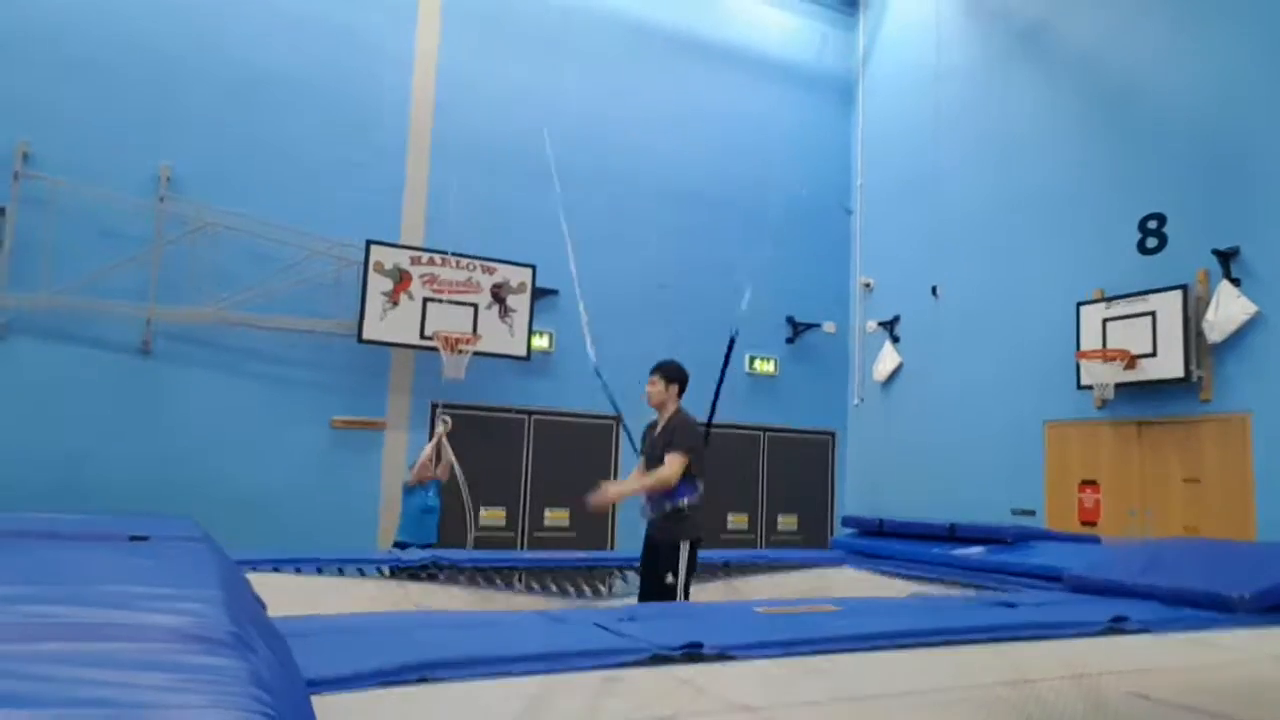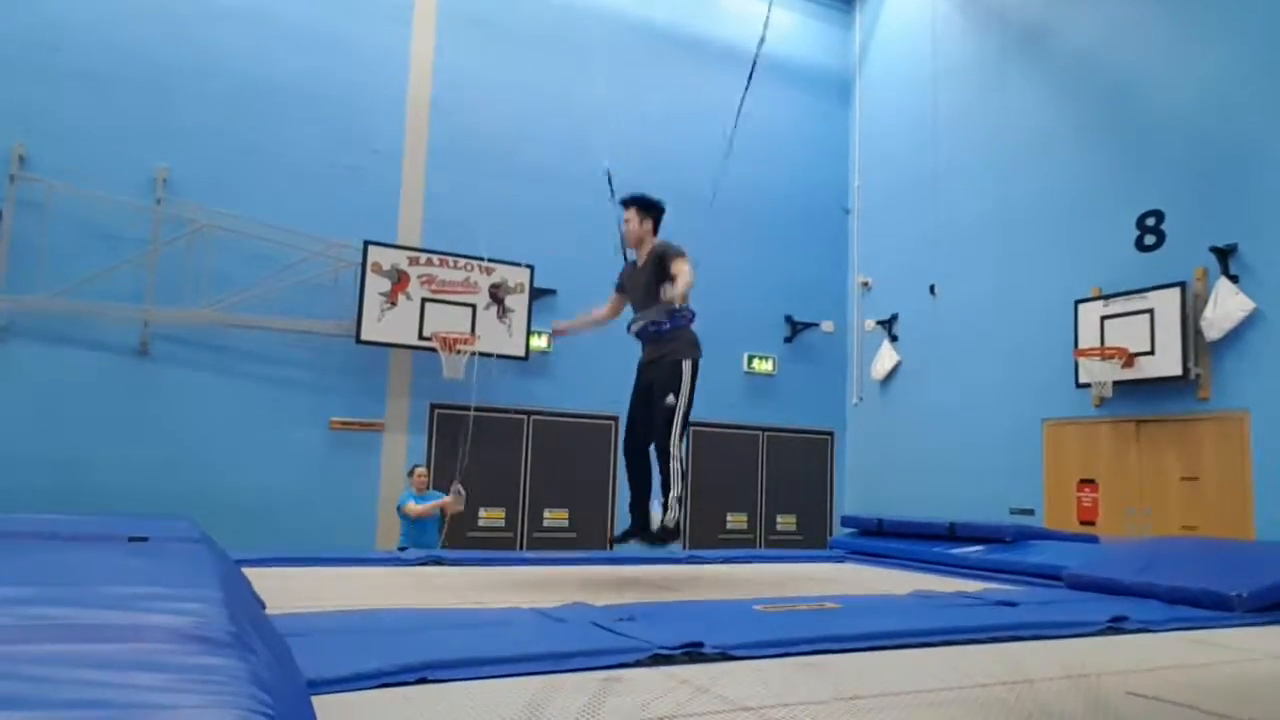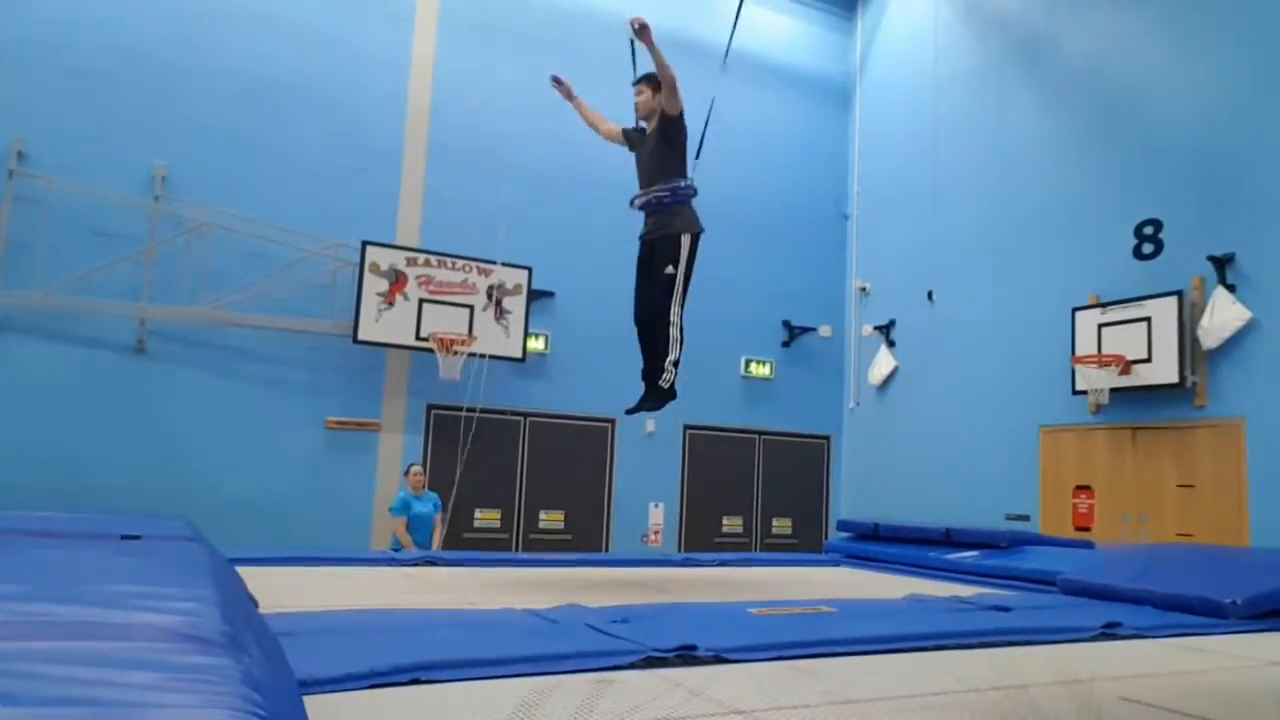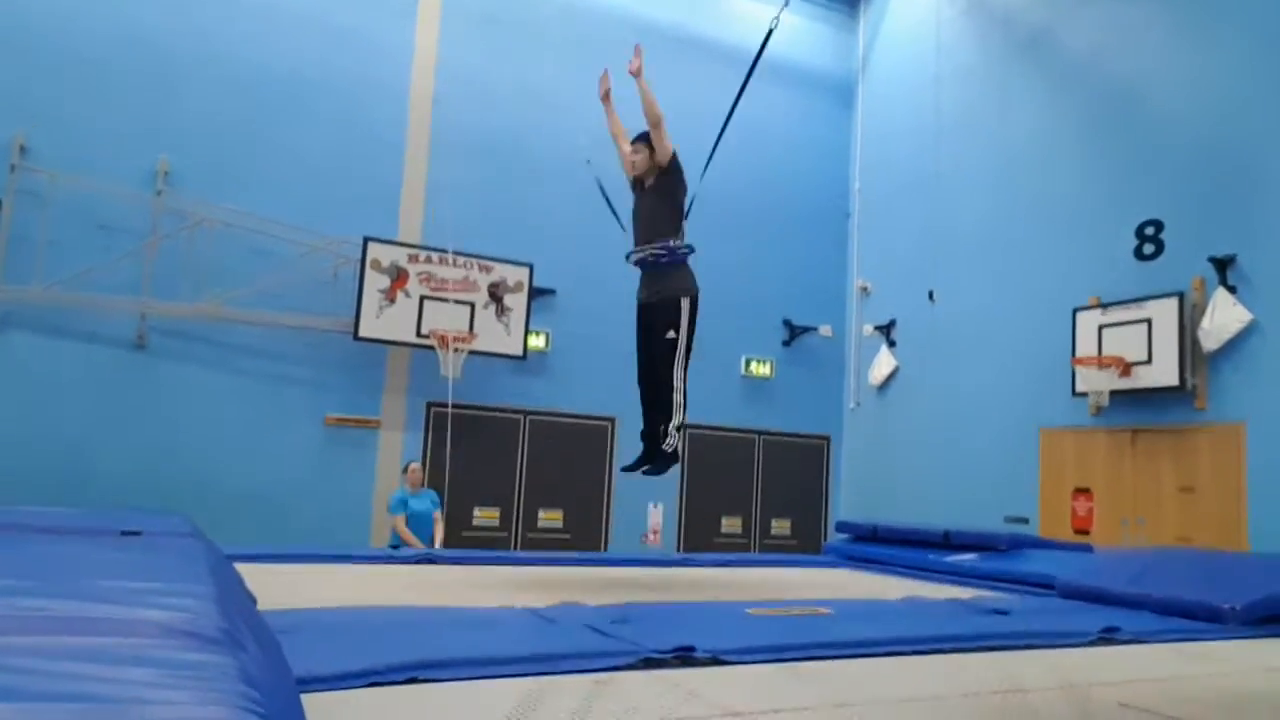
dt=1s
person 1, frame 1
left shoulder: (685, 427)
right shoulder: (651, 430)
left elbow: (671, 474)
right elbow: (641, 473)
left wrist: (619, 490)
right wrist: (615, 489)
left hip: (679, 528)
right hip: (658, 526)
left knee: (674, 600)
right knee: (648, 599)
person 1, frame 2
left shoulder: (665, 253)
right shoulder: (630, 271)
left elbow: (686, 273)
right elbow: (609, 311)
left wrist: (678, 290)
right wrist: (572, 326)
left hip: (677, 356)
right hip: (650, 359)
left knee: (668, 442)
right knee: (634, 443)
left ankle: (671, 521)
right ankle: (639, 520)
person 1, frame 3
left shoulder: (672, 124)
right shoulder: (638, 136)
left elbow: (670, 83)
right elbow: (602, 127)
left wrist: (649, 43)
right wrist: (572, 98)
left hip: (678, 227)
right hip: (652, 229)
left knee: (668, 308)
right knee: (645, 313)
left ankle: (665, 383)
right ankle: (652, 385)
person 1, frame 4
left shoulder: (671, 180)
right shoulder: (640, 187)
left elbow: (658, 123)
right elbow: (620, 142)
left wrist: (639, 77)
right wrist: (606, 101)
left hip: (675, 289)
right hip: (649, 289)
left knee: (670, 370)
right knee: (648, 373)
left ankle: (670, 445)
right ankle: (651, 446)
